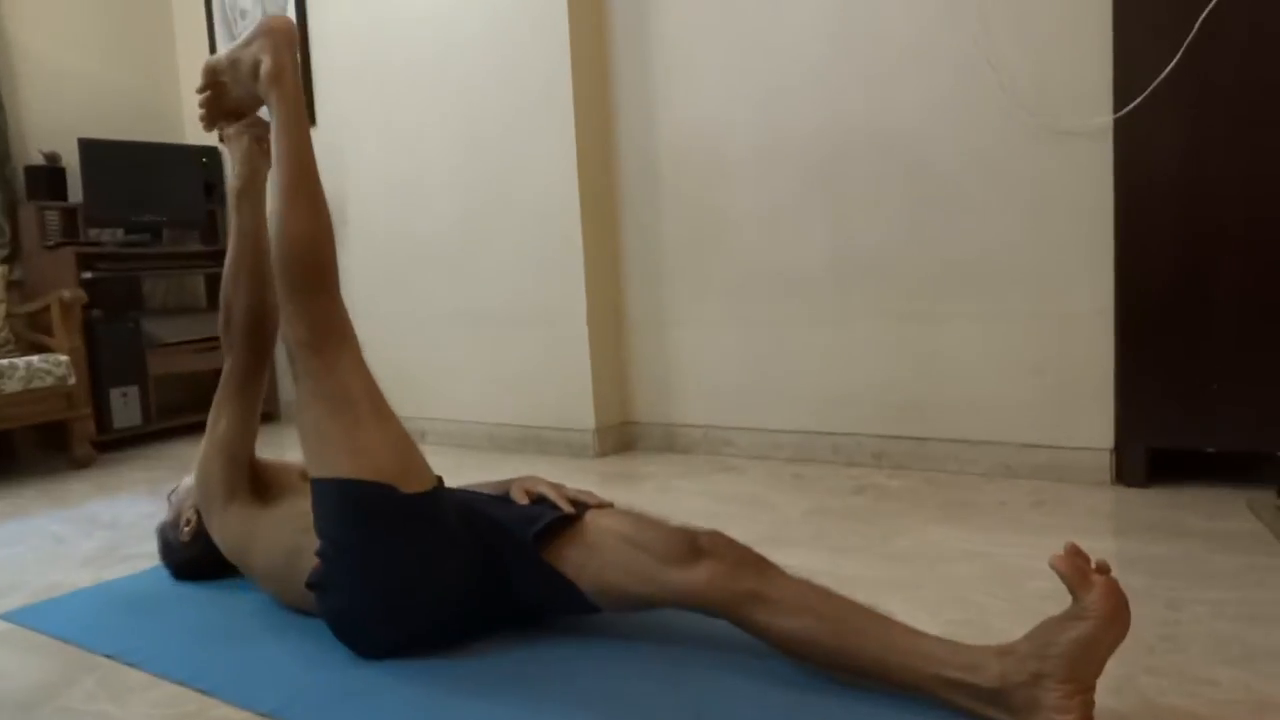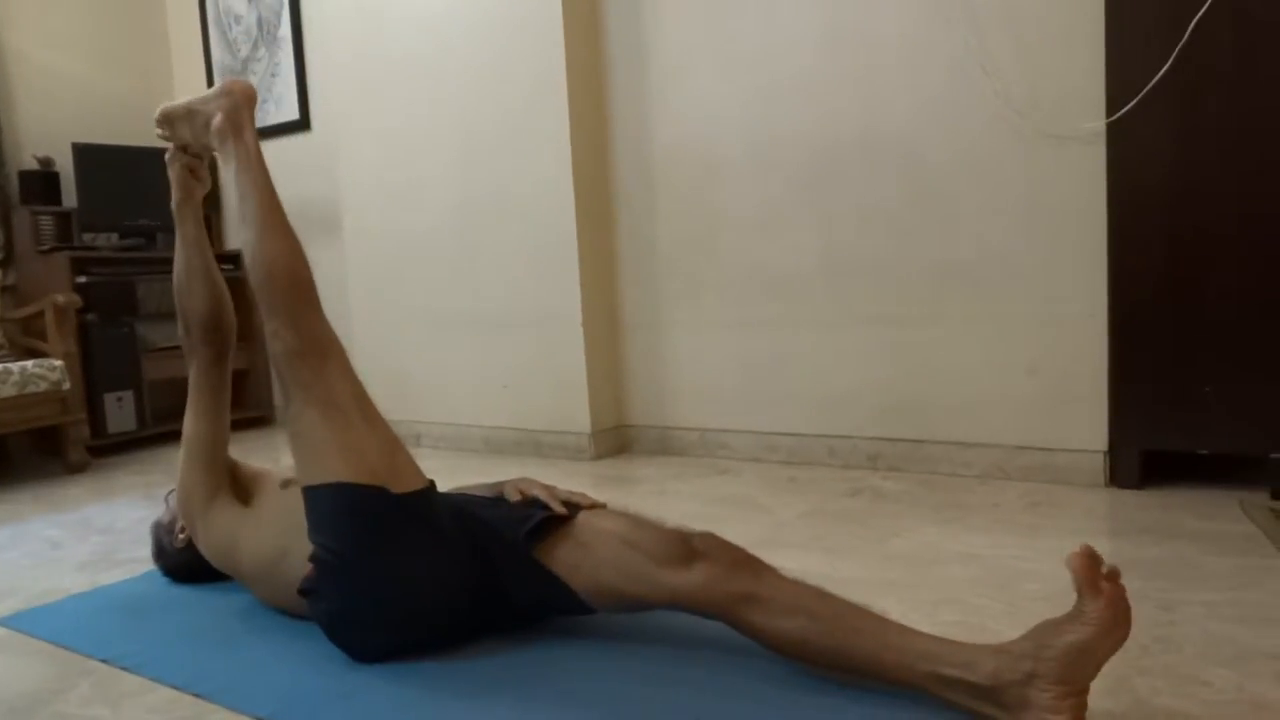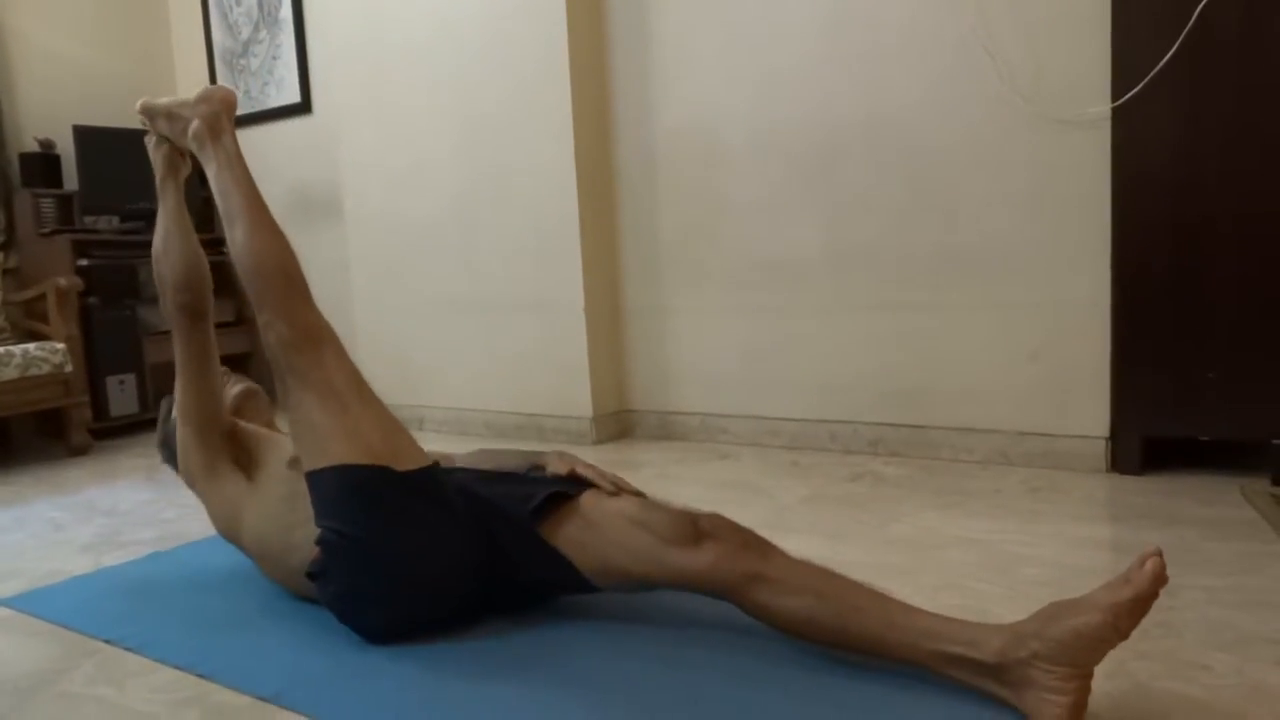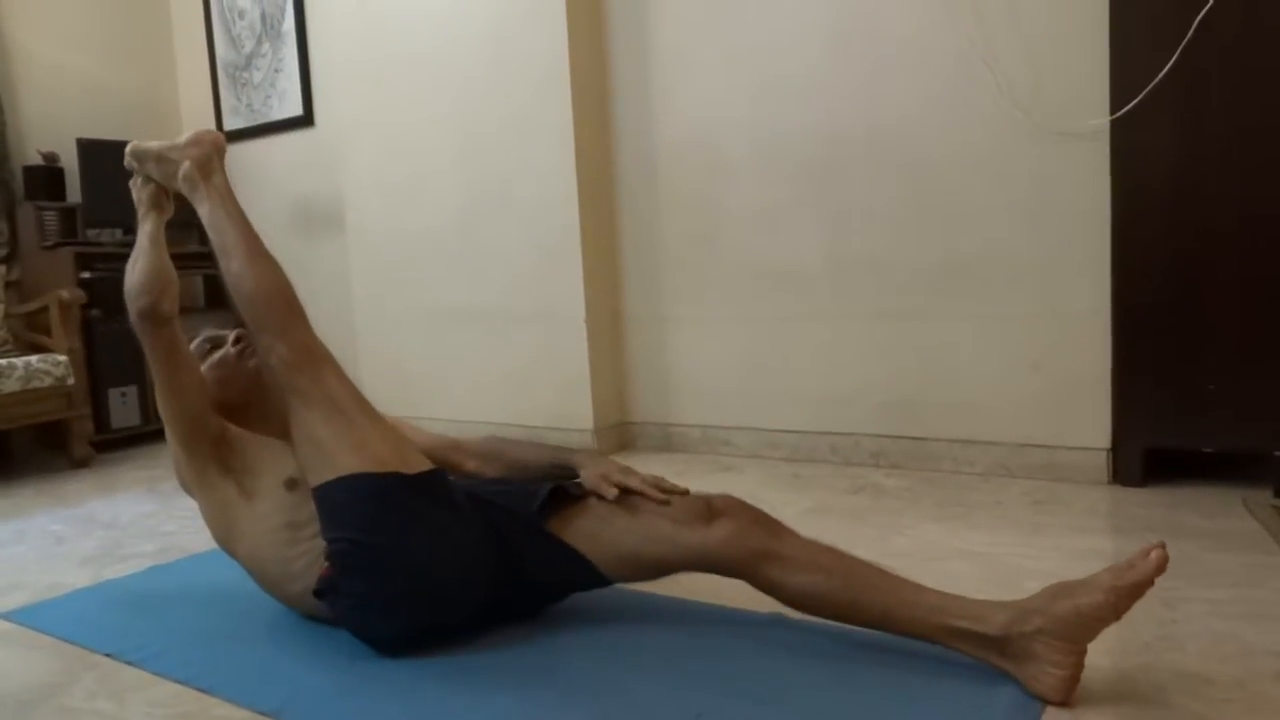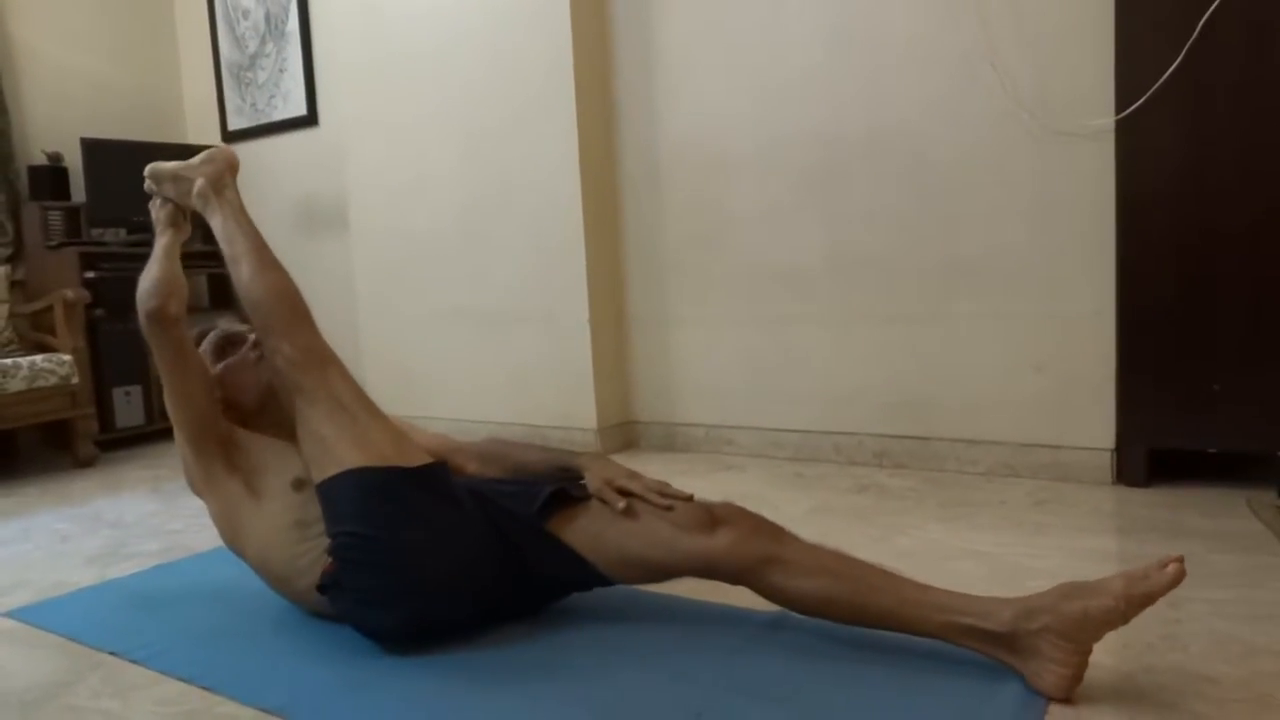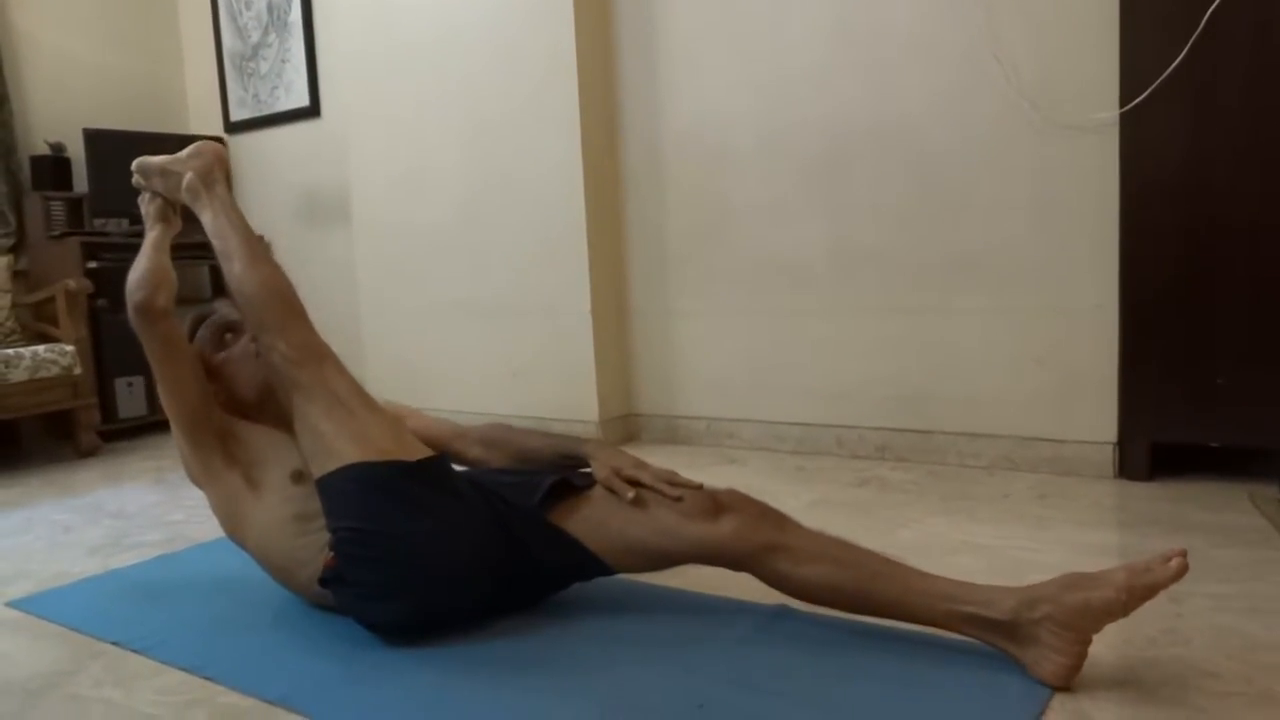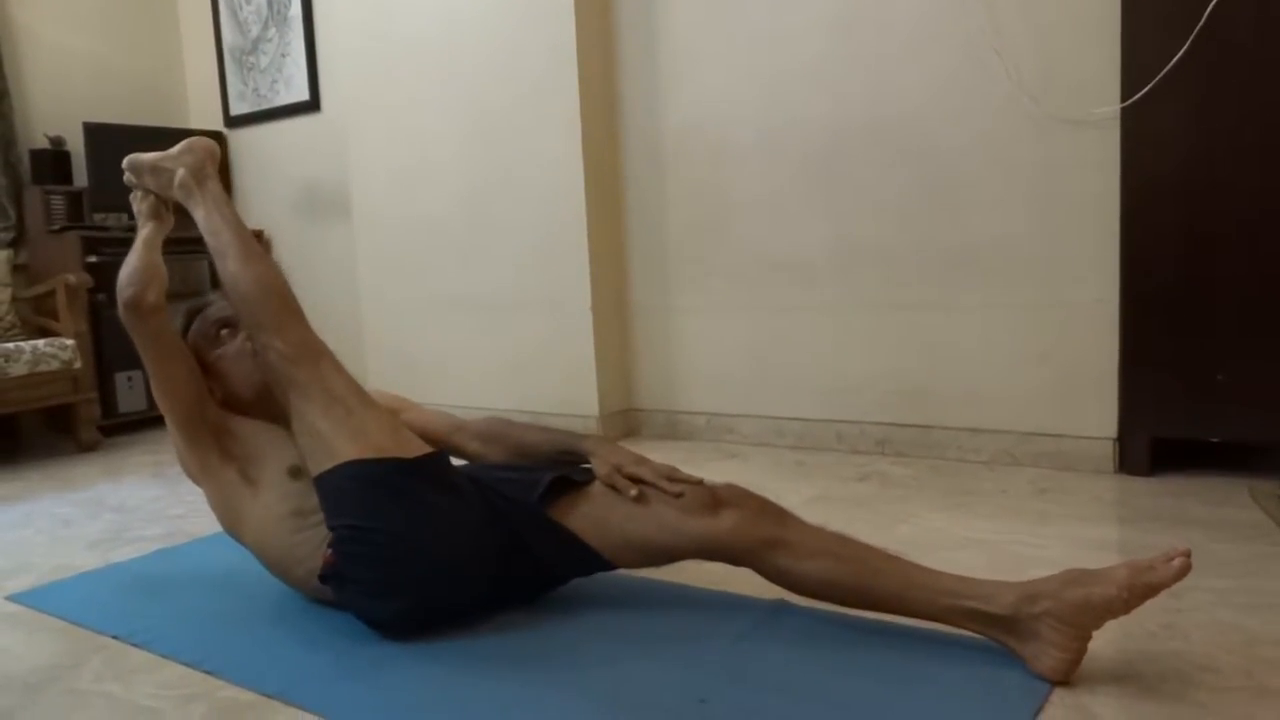
dt=0.7s
person 1, frame 1
left shoulder: (305, 486)
right shoulder: (226, 498)
right elbow: (245, 345)
left wrist: (516, 487)
right wrist: (247, 185)
left hip: (451, 560)
right hip: (381, 574)
left knee: (703, 561)
right knee: (309, 314)
person 1, frame 2
left shoulder: (282, 493)
right shoulder: (207, 500)
left elbow: (422, 491)
right elbow: (207, 344)
left wrist: (511, 485)
right wrist: (189, 206)
left hip: (446, 558)
right hip: (378, 574)
left knee: (699, 562)
right knee: (296, 328)
person 1, frame 3
left shoulder: (316, 443)
right shoulder: (216, 459)
left elbow: (453, 460)
right elbow: (187, 306)
left wrist: (545, 461)
right wrist: (171, 180)
left hip: (457, 535)
right hip: (382, 561)
left knee: (707, 542)
right knee: (292, 321)
person 1, frame 4
left shoulder: (334, 437)
right shoulder: (211, 456)
left elbow: (474, 455)
right elbow: (151, 313)
left wrist: (577, 460)
right wrist: (155, 210)
left hip: (468, 545)
right hip: (394, 574)
left knee: (718, 523)
right knee: (295, 343)
left ankle: (1006, 631)
person 1, frame 5
left shoulder: (342, 435)
right shoulder: (216, 458)
left elbow: (477, 454)
right elbow: (160, 315)
left wrist: (582, 463)
right wrist: (177, 222)
left hip: (470, 545)
right hip: (394, 573)
left knee: (719, 531)
right knee: (305, 344)
left ankle: (1014, 629)
person 1, frame 6
left shoulder: (344, 421)
right shoulder: (218, 447)
left elbow: (472, 438)
right elbow: (150, 306)
left wrist: (588, 451)
right wrist: (168, 216)
left hip: (473, 531)
right hip: (397, 567)
left knee: (722, 517)
right knee: (301, 337)
left ankle: (1013, 617)
person 1, frame 7
left shoulder: (347, 413)
right shoulder: (213, 443)
left elbow: (475, 432)
right elbow: (140, 306)
left wrist: (587, 447)
right wrist: (161, 210)
left hip: (471, 531)
right hip: (397, 563)
left knee: (726, 513)
right knee: (295, 339)
left ankle: (1015, 612)
